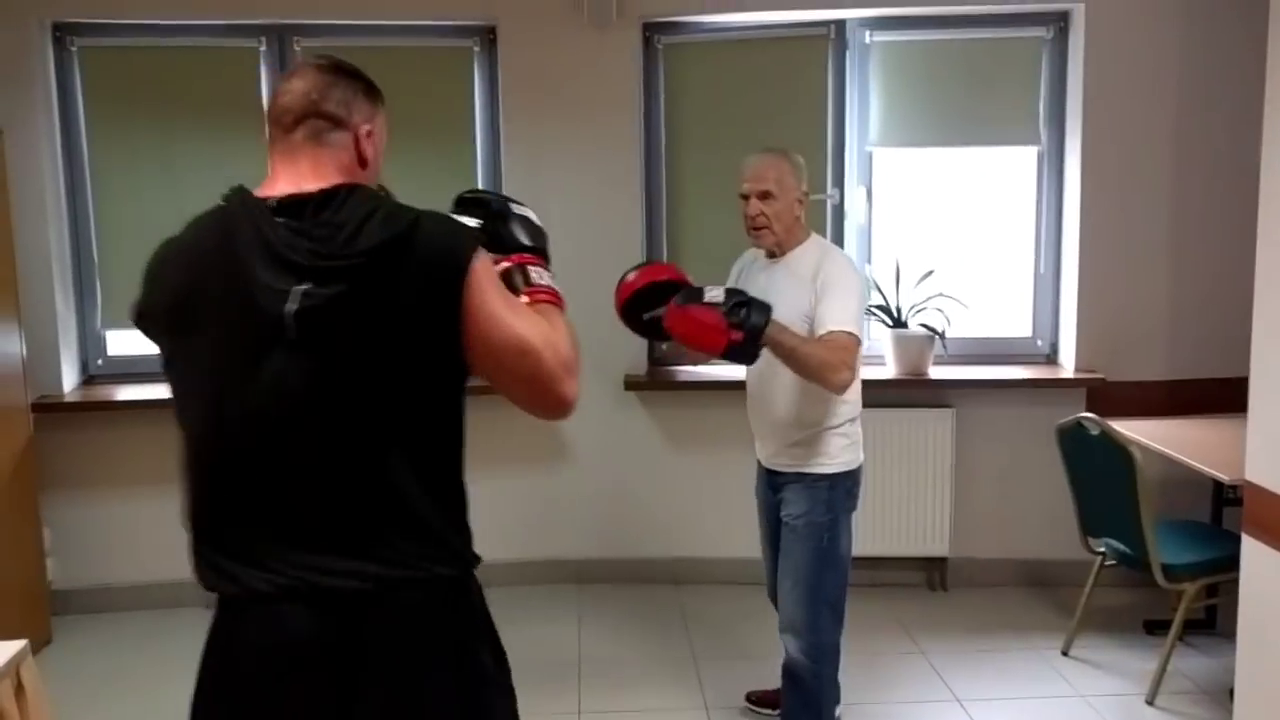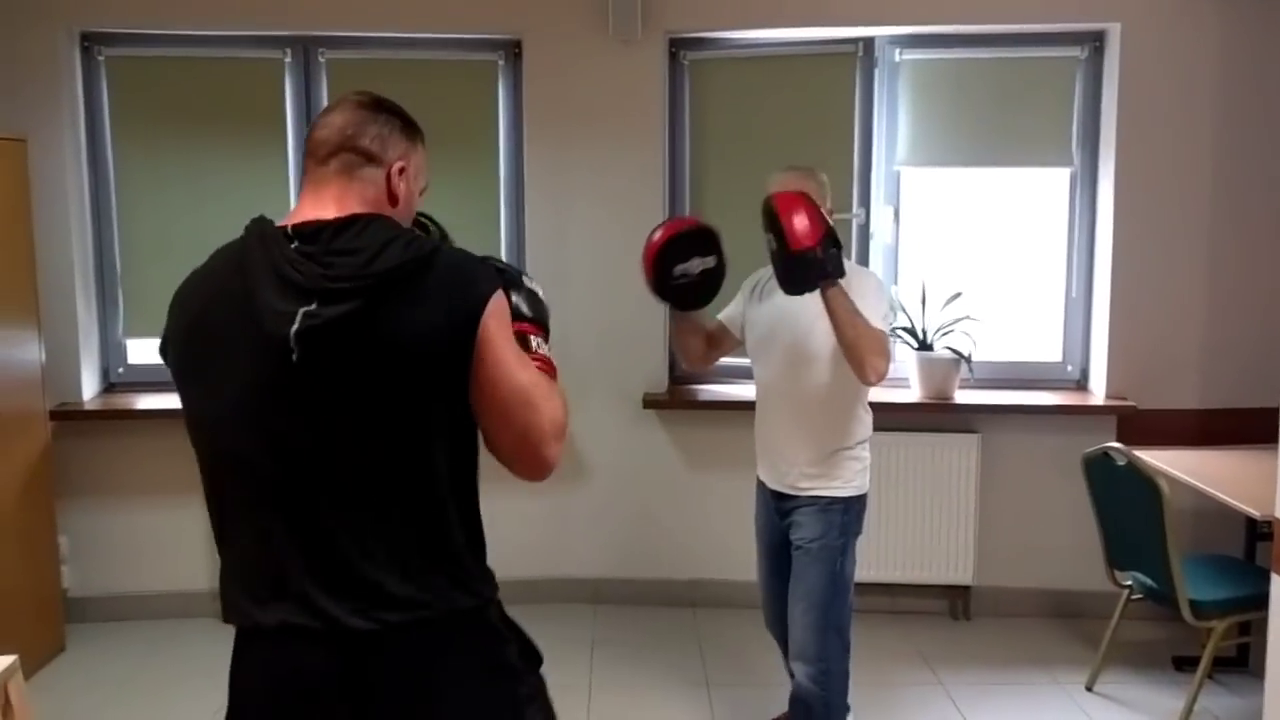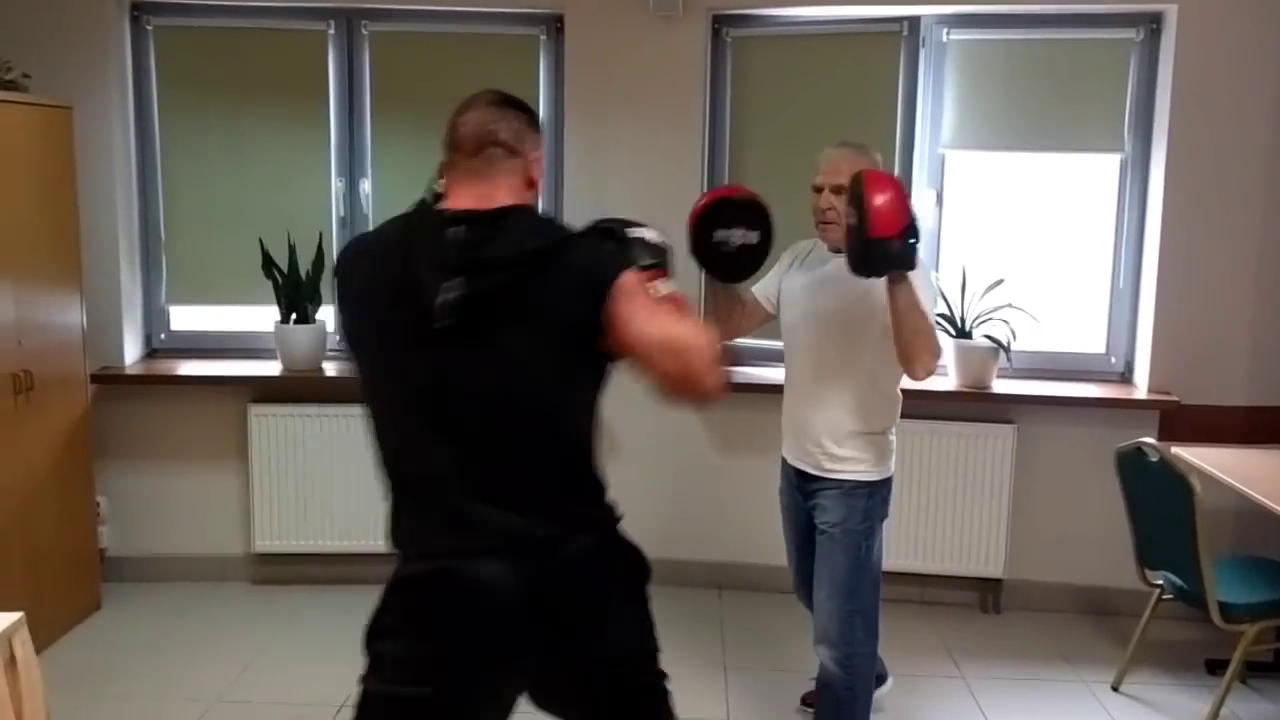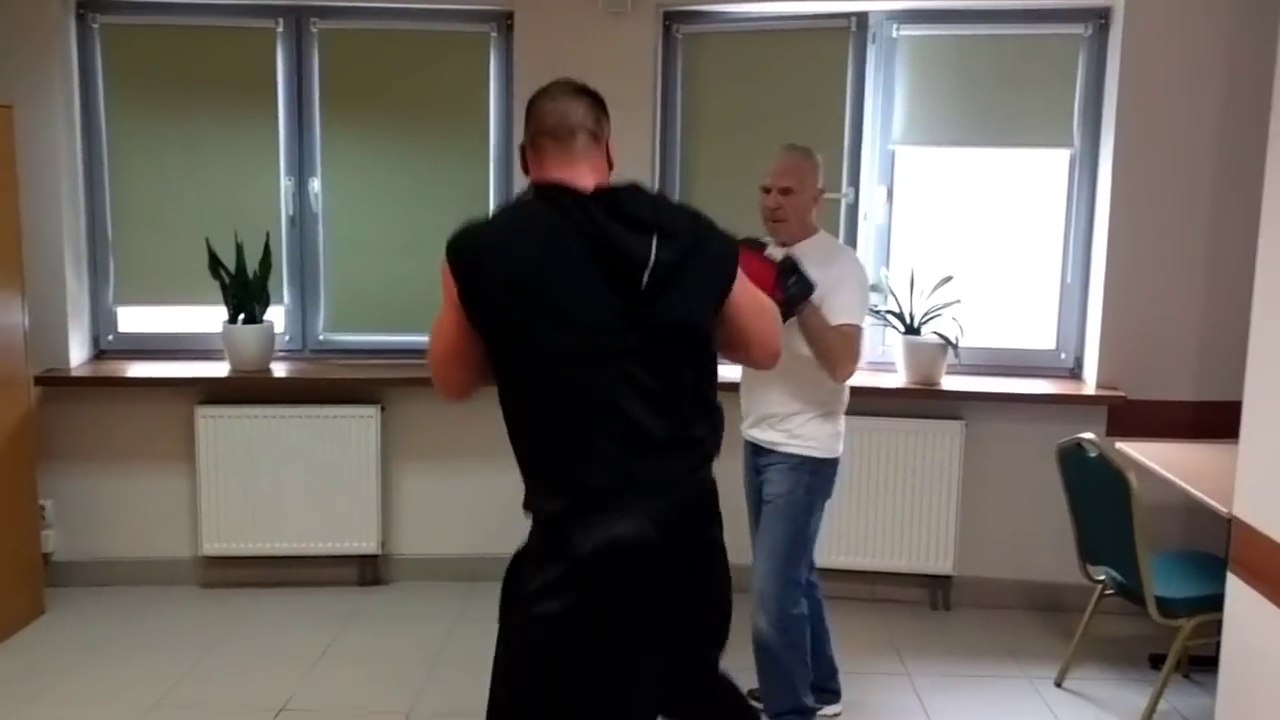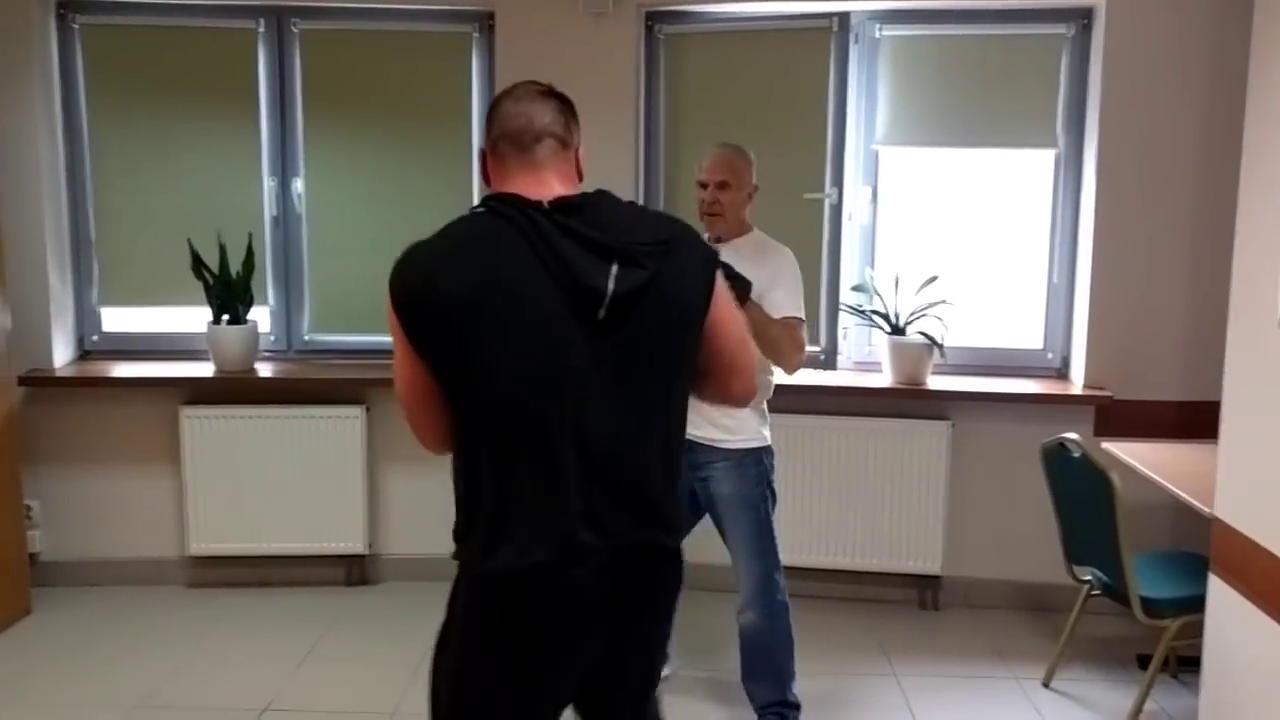
dt=0.5s
person 1, frame 1
left shoulder: (178, 269)
right shoulder: (434, 251)
right elbow: (554, 389)
right wrist: (529, 265)
left hip: (263, 630)
right hip: (418, 622)
person 1, frame 2
left shoulder: (202, 297)
right shoulder: (452, 285)
right elbow: (538, 450)
right wrist: (526, 332)
left hip: (281, 656)
right hip: (439, 650)
person 1, frame 3
left shoulder: (368, 266)
right shoulder: (585, 269)
right elbow: (702, 376)
right wrist: (659, 291)
left hip: (447, 583)
right hip: (579, 567)
person 1, frame 4
left shoulder: (484, 250)
right shoulder: (690, 235)
left elbow: (453, 379)
right elbow: (764, 344)
left hip: (585, 534)
right hip: (686, 517)
person 1, frame 5
left shoulder: (429, 271)
right shoulder: (673, 248)
left elbow: (434, 431)
right elbow: (737, 382)
left hip: (518, 578)
right hip: (644, 560)
person 2, frame 1
left shoulder: (833, 269)
right shoulder: (749, 266)
left elbow: (838, 371)
right elbow: (704, 346)
left wrist: (767, 327)
right wrist: (670, 318)
left hip: (821, 470)
right hip: (773, 464)
left knee: (807, 611)
right knee: (789, 597)
person 2, frame 2
left shoulder: (859, 284)
right shoulder: (760, 284)
left elbow: (873, 368)
right elbow: (700, 355)
left wrist: (828, 283)
right wrist: (682, 302)
left hip: (829, 494)
right hip: (773, 485)
left knee: (815, 639)
right knee: (783, 621)
person 2, frame 3
left shoulder: (897, 275)
right shoulder: (796, 260)
left elbow: (922, 364)
right elbow: (733, 324)
left wrist: (897, 275)
left hip: (853, 478)
right hip: (797, 465)
left knee: (839, 619)
right knee: (815, 596)
person 2, frame 4
left shoulder: (840, 264)
left elbow: (843, 364)
left wrist: (800, 301)
left hip: (804, 450)
right hip: (759, 441)
left knee: (772, 589)
right knee: (789, 578)
person 2, frame 5
left shoulder: (773, 261)
left elbow: (791, 354)
left wrist: (738, 296)
left hip: (736, 447)
right hip: (676, 440)
left knee: (757, 584)
